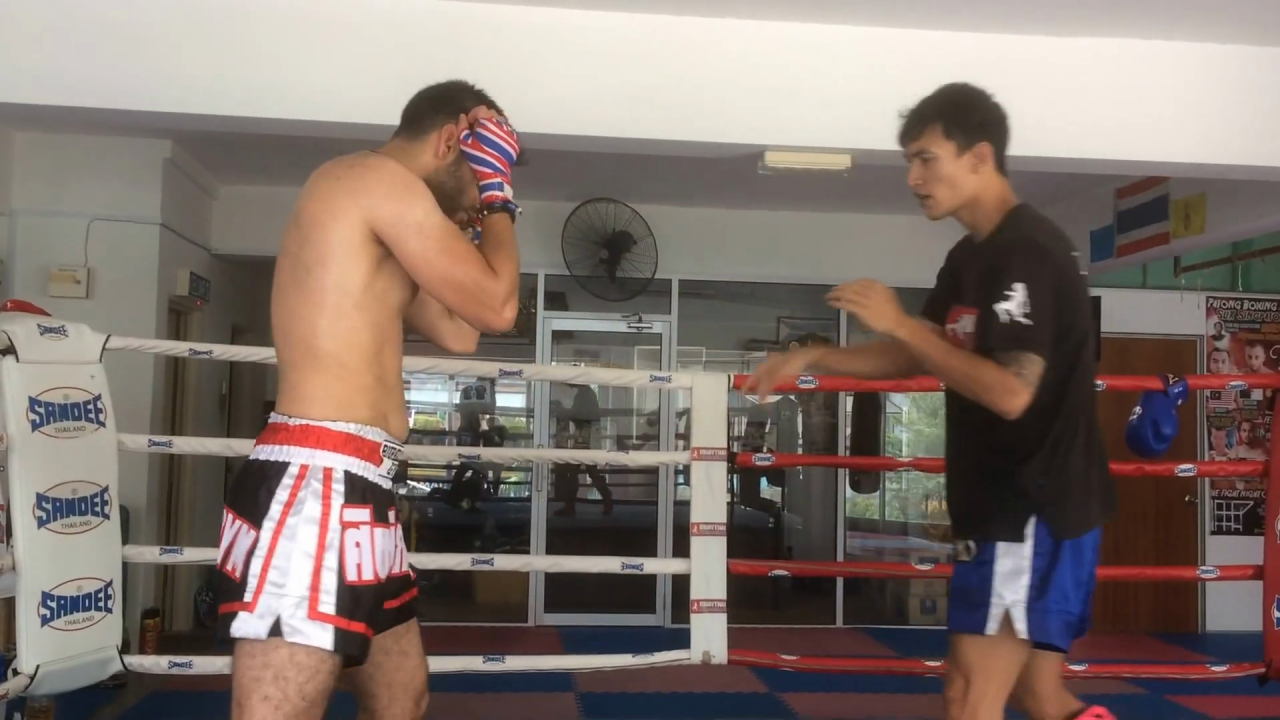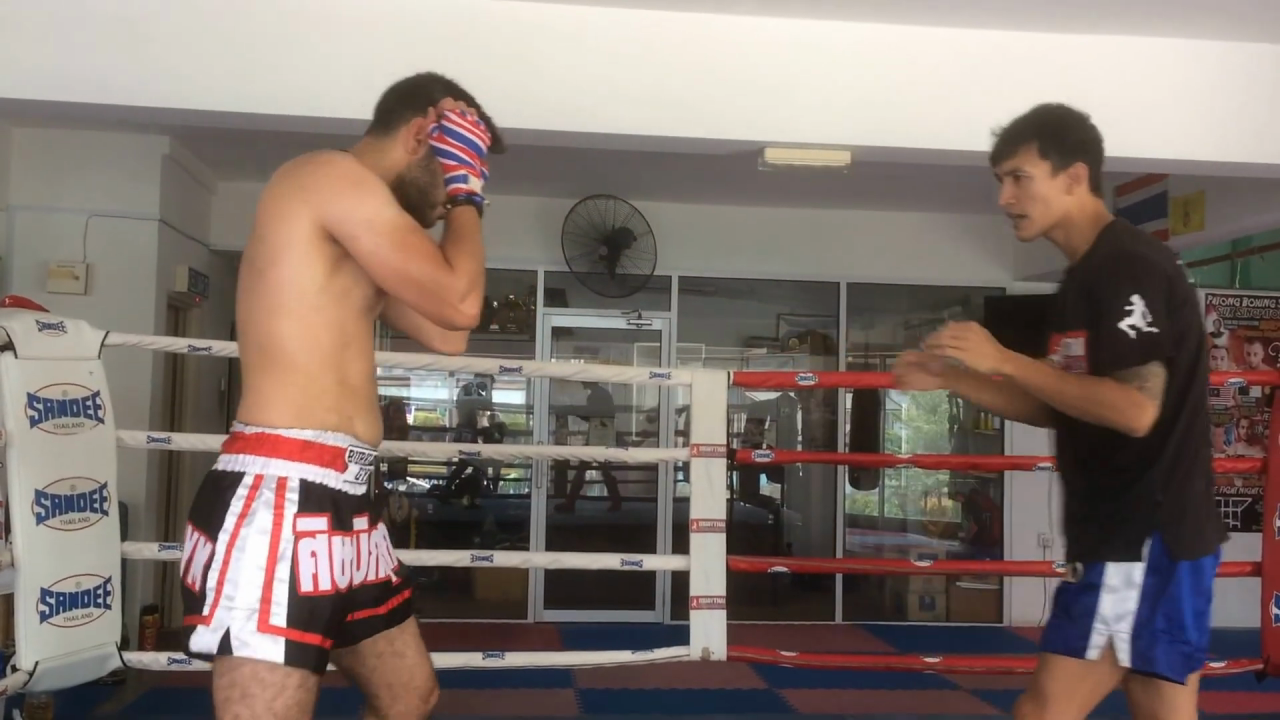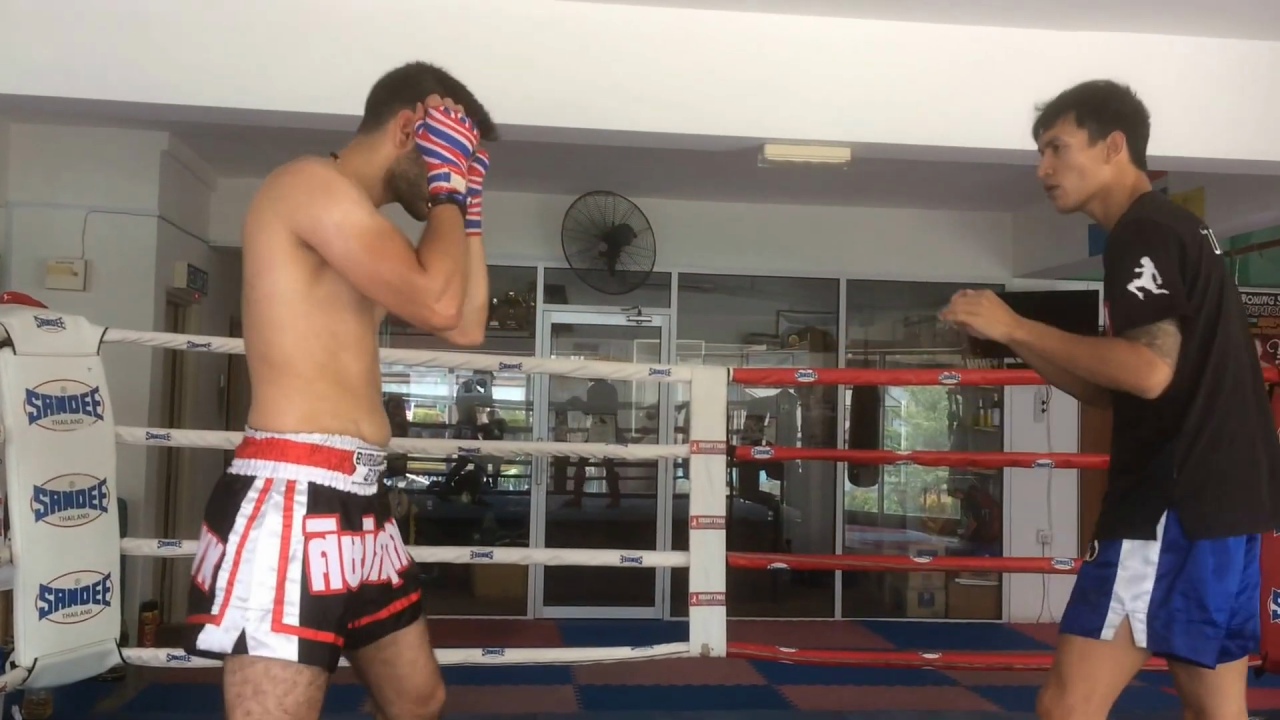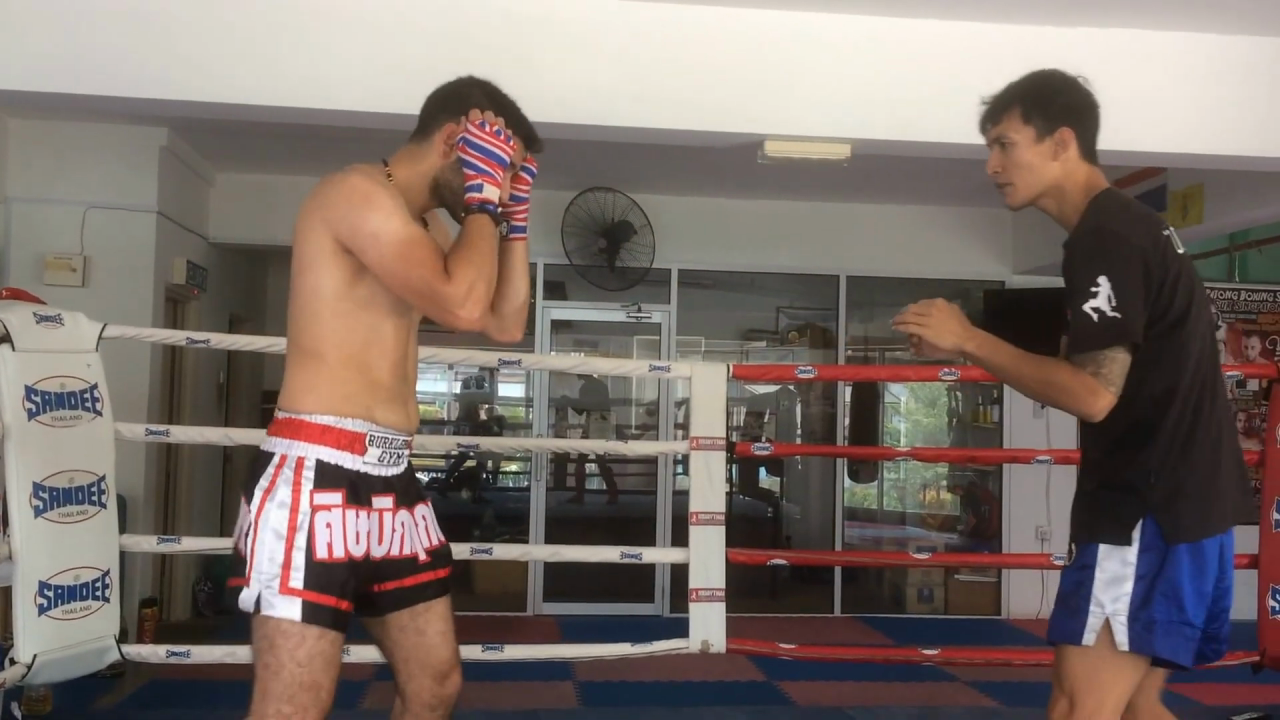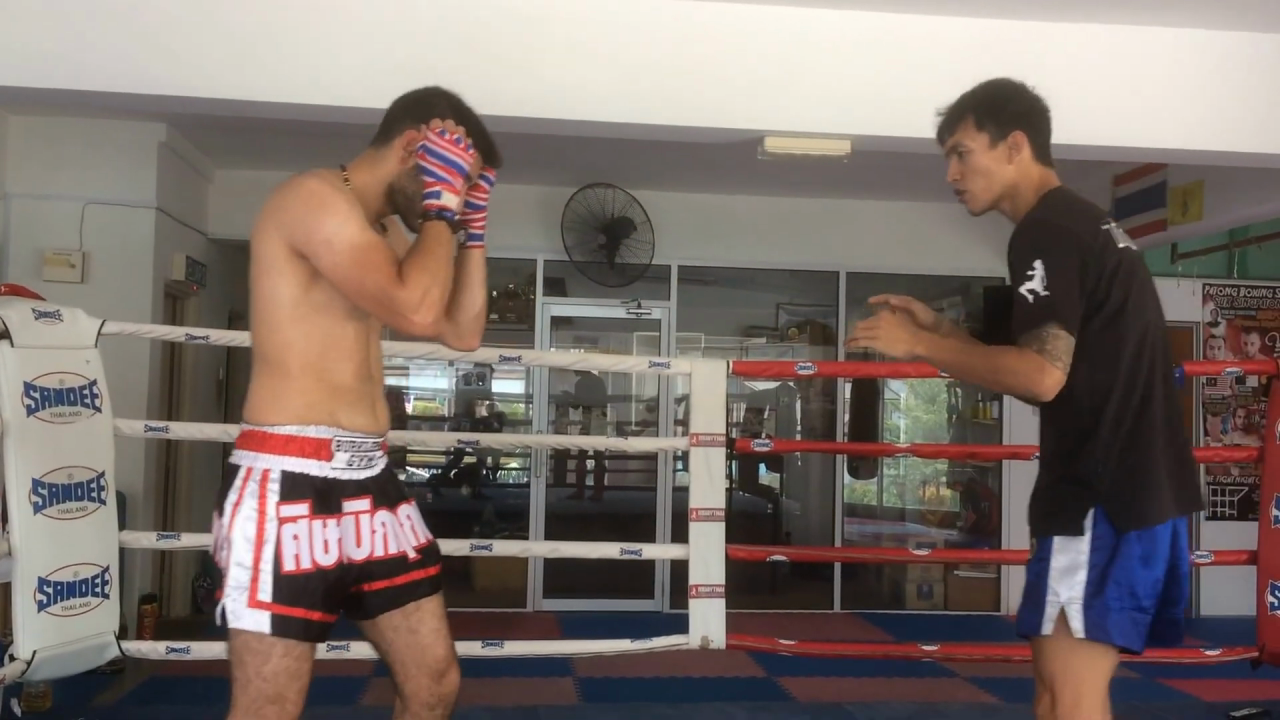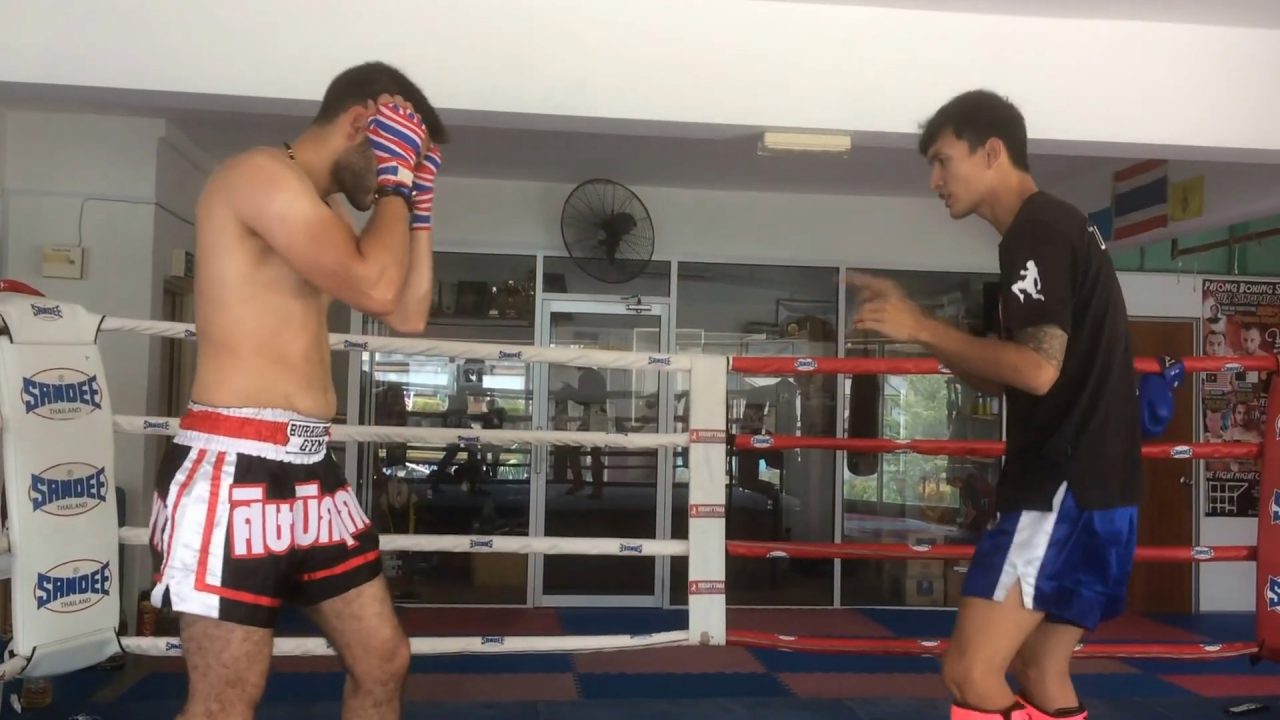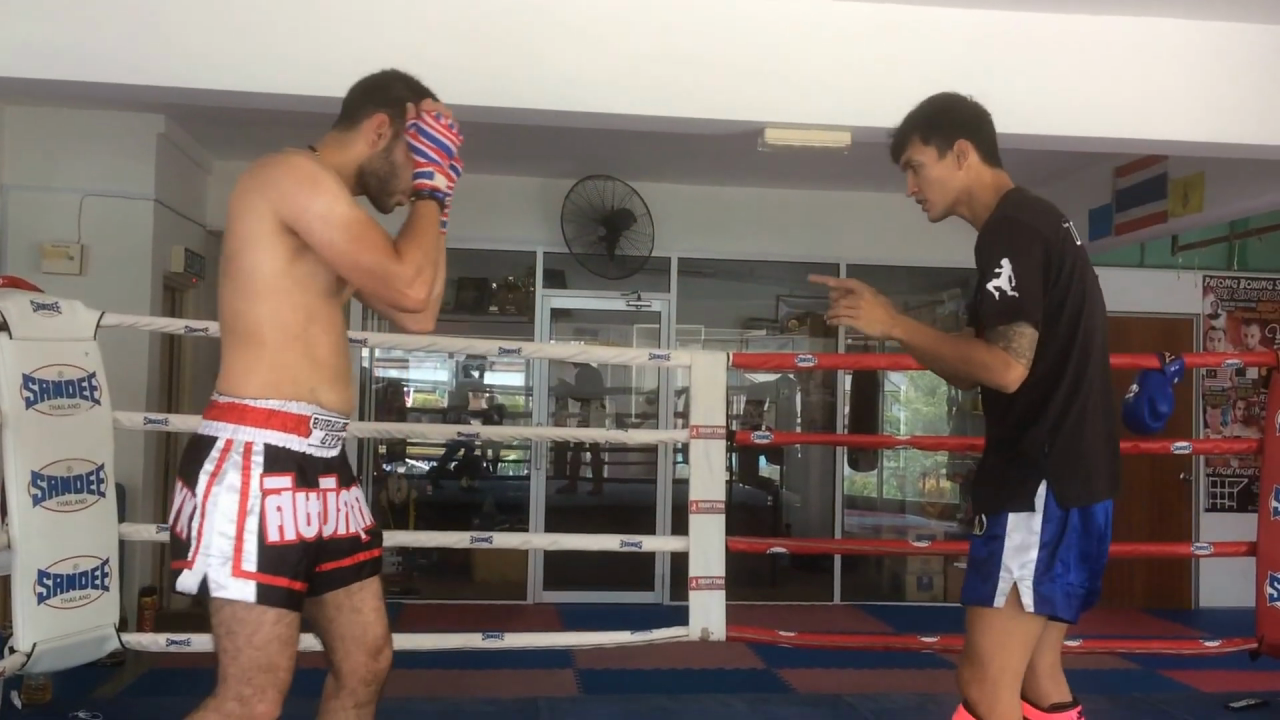
dt=0.3s
person 1, frame 1
left shoulder: (362, 203)
right shoulder: (379, 178)
left elbow: (457, 331)
right elbow: (495, 306)
left wrist: (472, 217)
right wrist: (497, 191)
left hip: (347, 488)
right hip: (316, 484)
person 1, frame 2
left shoulder: (360, 228)
right shoulder: (336, 175)
left elbow: (445, 336)
right elbow: (458, 304)
left wrist: (457, 204)
right wrist: (464, 189)
left hip: (338, 499)
right hip: (280, 495)
person 1, frame 3
left shoulder: (356, 222)
right shoulder: (314, 184)
left elbow: (465, 326)
right elbow: (437, 302)
left wrist: (465, 209)
right wrist: (447, 184)
left hip: (355, 499)
right hip: (291, 498)
person 1, frame 4
left shoulder: (415, 229)
right shoulder: (359, 192)
left elbow: (506, 323)
right elbow: (463, 305)
left wrist: (511, 214)
right wrist: (484, 196)
left hip: (388, 478)
right hip: (316, 473)
person 1, frame 5
left shoulder: (379, 235)
right shoulder: (315, 198)
left elbow: (463, 331)
right elbow: (414, 310)
left wrist: (470, 225)
right wrist: (442, 202)
left hip: (367, 482)
right hip: (287, 483)
person 1, frame 6
left shoulder: (319, 213)
right shoulder: (261, 174)
left elbow: (409, 314)
right elbow: (374, 287)
left wrist: (417, 202)
right wrist: (395, 178)
left hip: (308, 469)
right hip: (233, 466)
left knee: (382, 660)
person 1, frame 7
left shoulder: (331, 214)
right shoulder: (295, 174)
left elbow: (420, 315)
right elbow: (408, 286)
left wrist: (434, 200)
right wrist: (430, 181)
left hip: (321, 463)
right hip: (257, 460)
left knee: (366, 660)
person 2, frame 1
left shoulder: (1028, 253)
right shoulder: (973, 256)
left elbow: (1009, 392)
right elbow: (914, 357)
left wrist: (900, 323)
right wrist: (814, 359)
left hip: (1031, 513)
right hip: (1027, 508)
person 2, frame 2
left shoulder: (1126, 268)
right shoulder: (1087, 278)
left elbow: (1133, 410)
right elbow: (1055, 408)
left wrist: (1001, 359)
right wrist: (949, 376)
left hip: (1140, 536)
right hip: (1150, 533)
person 2, frame 3
left shoulder: (1143, 233)
right shoulder: (1168, 233)
left elbow: (1147, 371)
right elbow: (1112, 388)
left wrist: (1015, 326)
right wrist: (1013, 338)
left hip: (1170, 507)
right hip: (1215, 505)
person 2, frame 4
left shoulder: (1104, 239)
right shoulder: (1127, 230)
left elbow: (1093, 394)
right elbow: (1088, 377)
left wrist: (970, 341)
right wrist: (969, 345)
left hip: (1146, 507)
right hip: (1183, 500)
person 2, frame 5
left shoulder: (1046, 233)
right shoulder: (1086, 227)
left elbow: (1042, 375)
left wrist: (919, 346)
right wrist: (940, 329)
left hip: (1103, 497)
right hip: (1138, 492)
person 2, frame 6
left shoulder: (1036, 235)
right shoulder: (1053, 234)
left elbow: (1037, 370)
right elbow: (1000, 369)
left wrist: (924, 327)
right wrist: (904, 317)
left hip: (1063, 487)
right hip: (1095, 487)
person 2, frame 7
left shoulder: (1011, 231)
right shoulder: (1033, 227)
left elbow: (1005, 368)
right elbow: (973, 364)
left wrist: (897, 322)
right wrist: (878, 317)
left hip: (1042, 485)
right hip: (1068, 482)
